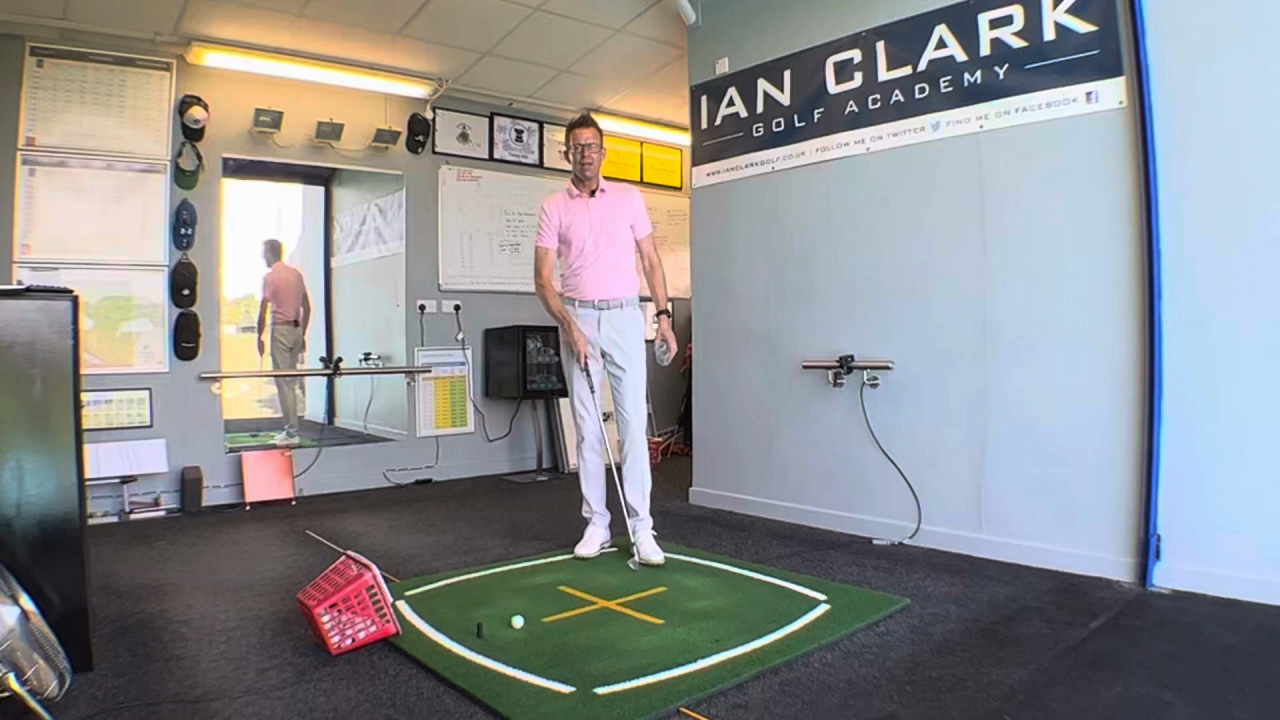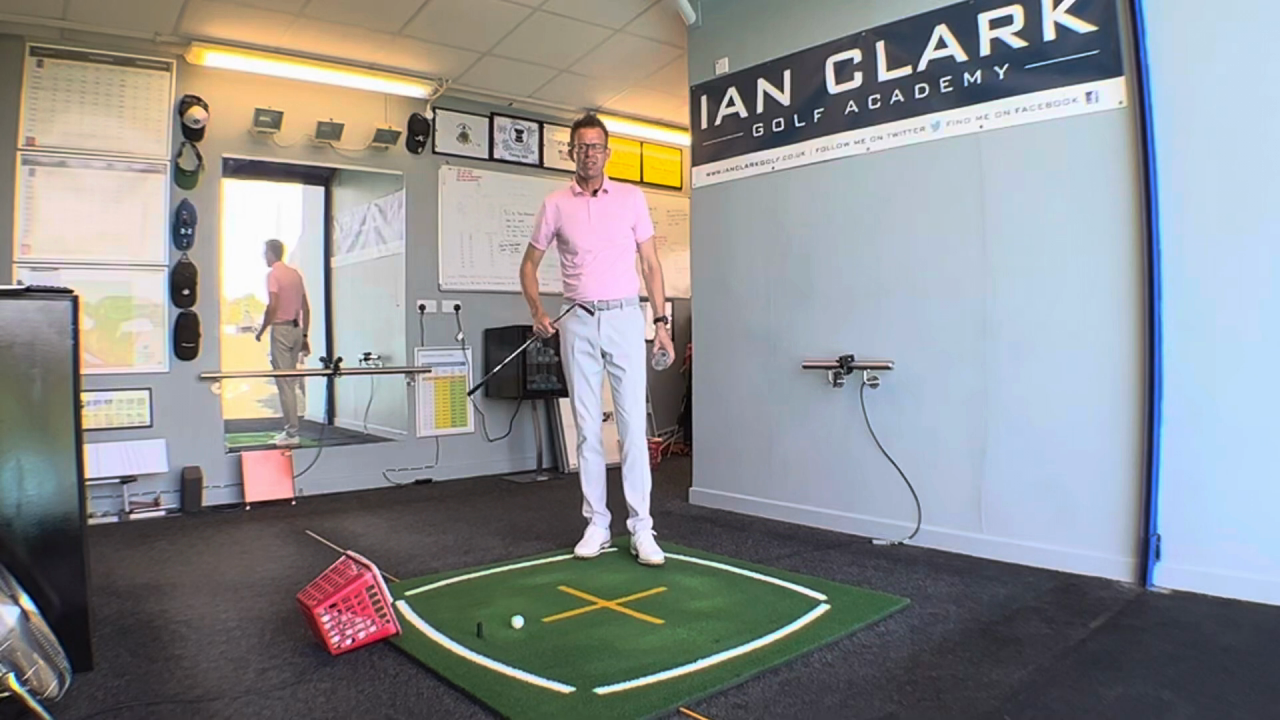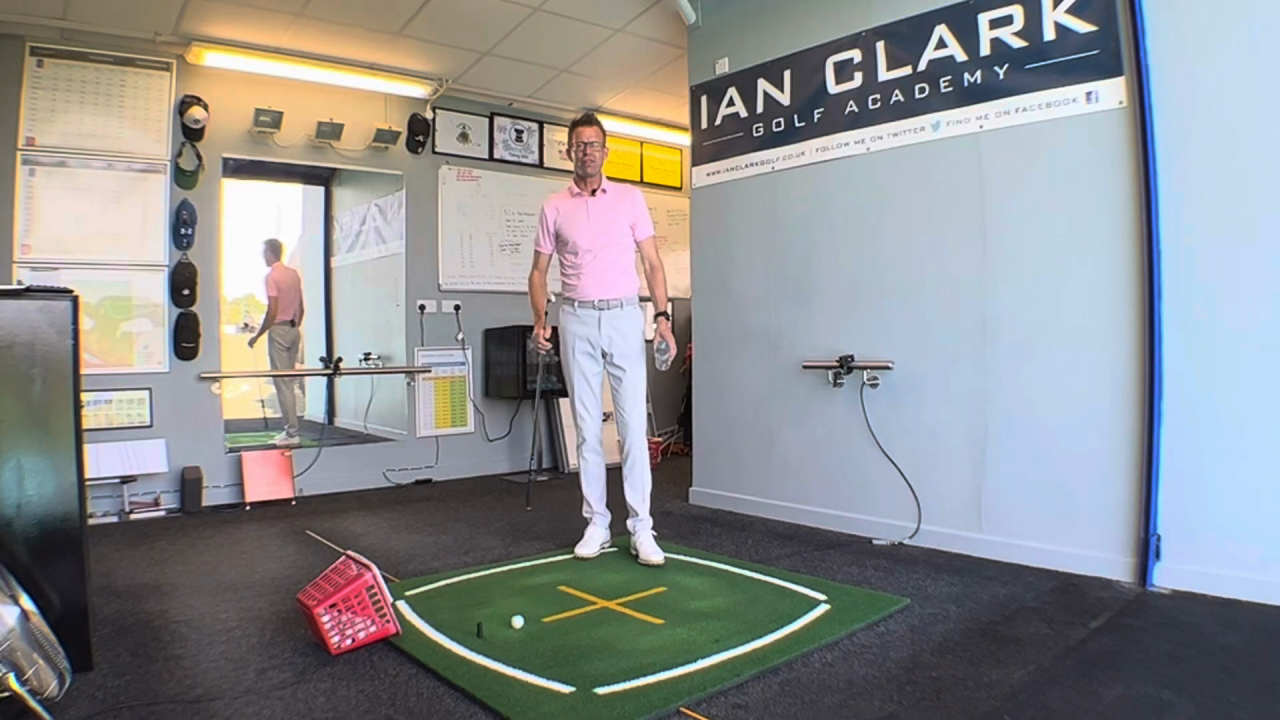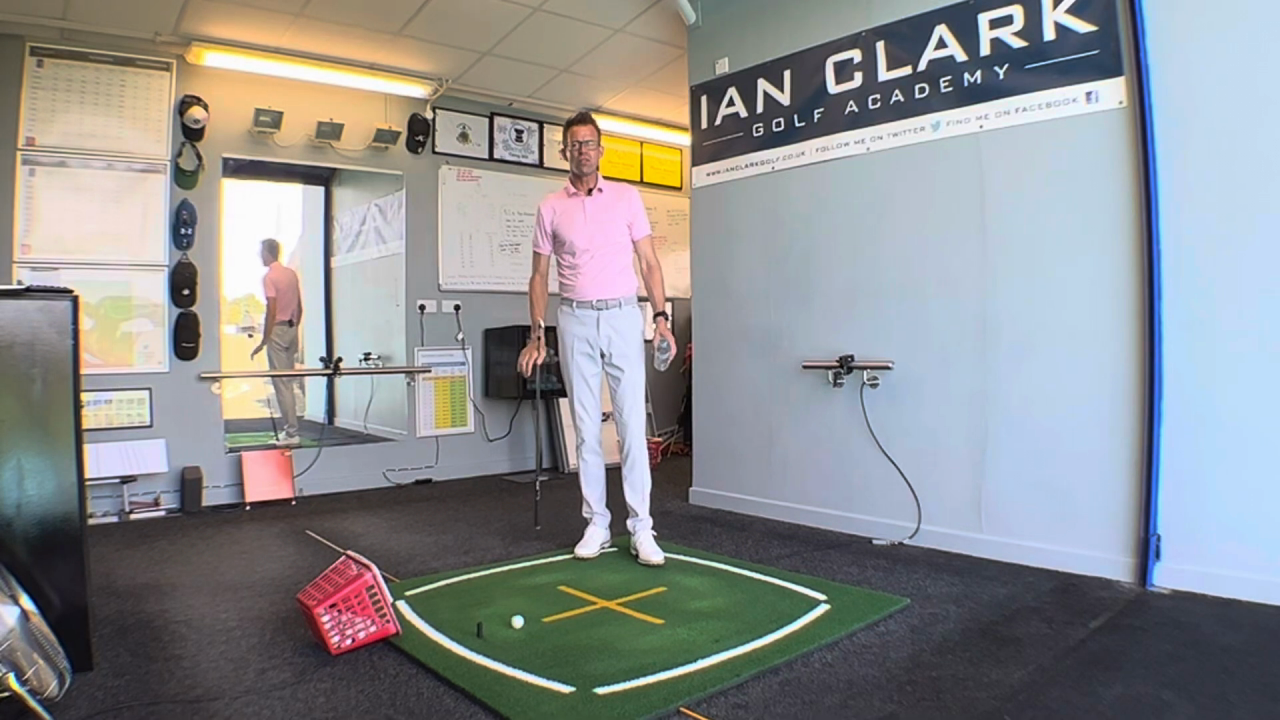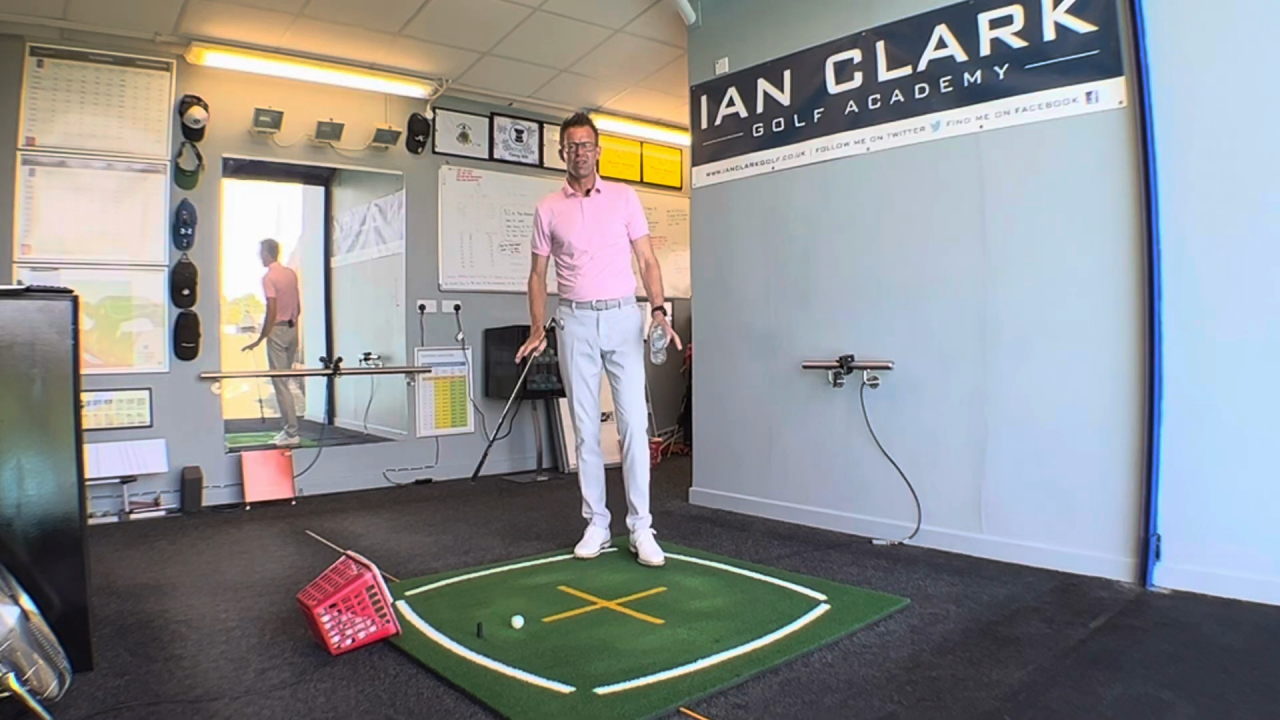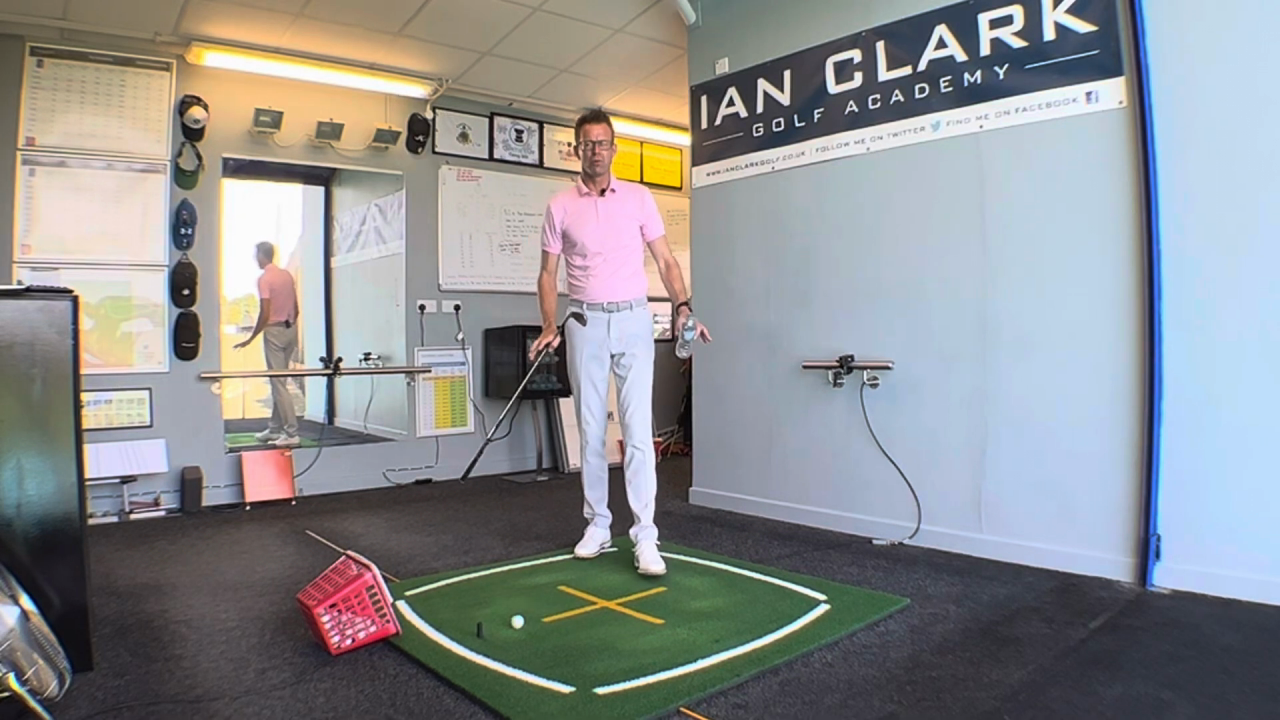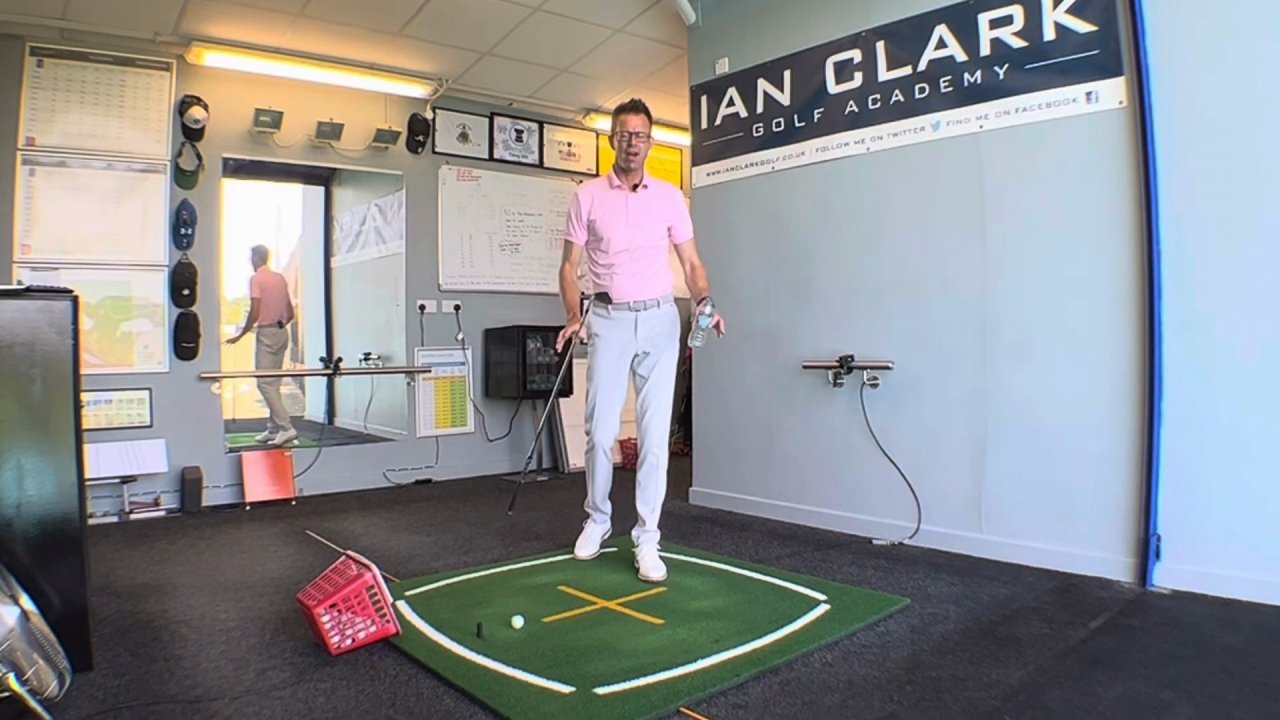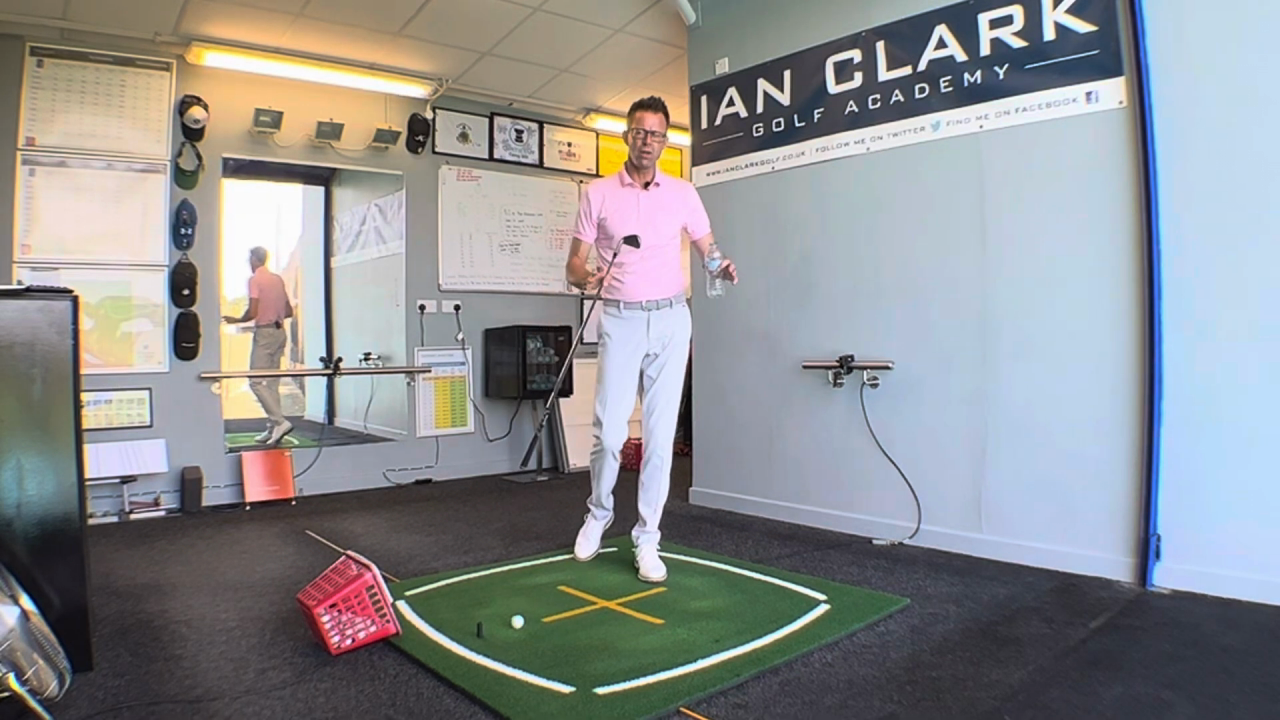
dt=0.5s
person 1, frame 1
left shoulder: (628, 197)
right shoulder: (553, 207)
left elbow: (650, 260)
right elbow: (543, 277)
left wrist: (663, 314)
right wrist: (570, 327)
left hip: (625, 316)
right hip: (576, 321)
left knee: (633, 423)
right knee: (587, 427)
left ankle: (640, 526)
right ankle: (596, 523)
person 1, frame 2
left shoulder: (632, 197)
right shoulder: (554, 204)
left elbow: (651, 263)
right elbow: (530, 263)
left wrist: (661, 320)
right wrist: (537, 310)
left hip: (625, 317)
right hip: (577, 322)
left knee: (633, 422)
right knee: (587, 425)
left ankle: (641, 527)
right ankle: (596, 523)
person 1, frame 3
left shoulder: (630, 198)
right shoulder: (553, 207)
left elbow: (651, 262)
right elbow: (539, 271)
left wrist: (662, 316)
right wrist: (540, 320)
left hip: (624, 317)
right hip: (577, 321)
left knee: (633, 423)
right knee: (586, 426)
left ankle: (640, 527)
right ankle: (597, 523)
person 1, frame 4
left shoulder: (627, 197)
right shoulder: (550, 207)
left elbow: (649, 262)
right elbow: (539, 275)
left wrist: (661, 316)
right wrist: (536, 334)
left hip: (623, 317)
right hip: (576, 321)
left knee: (632, 424)
right knee: (586, 427)
left ankle: (641, 527)
right ankle: (596, 523)
person 1, frame 5
left shoulder: (624, 197)
right shoulder: (547, 208)
left elbow: (647, 260)
right elbow: (538, 275)
left wrist: (659, 311)
right wrist: (537, 329)
left hip: (622, 317)
right hip: (574, 322)
left knee: (633, 422)
right knee: (585, 427)
left ankle: (640, 525)
right ankle: (596, 523)
person 1, frame 6
left shoulder: (639, 197)
right shoulder: (559, 205)
left elbow: (665, 259)
right elbow: (548, 273)
left wrist: (683, 306)
right wrist: (549, 325)
left hip: (633, 319)
right hip: (585, 323)
left knee: (638, 429)
right knee: (591, 431)
left ankle: (645, 537)
right ankle: (597, 524)
person 1, frame 7
left shoulder: (670, 195)
right shoulder: (587, 195)
left elbow: (690, 262)
right elbow: (570, 265)
left wrist: (705, 303)
right wrist: (574, 315)
left hip: (659, 320)
right hip: (609, 322)
left knee: (654, 434)
right knee: (600, 431)
left ankle: (646, 540)
right ankle: (598, 518)
person 1, frame 8
left shoulder: (682, 193)
right shoulder: (597, 193)
left elbow: (709, 251)
right elbow: (574, 263)
left wrist: (724, 269)
right wrist: (586, 277)
left hip: (670, 320)
right hip: (620, 321)
left knee: (659, 436)
right knee: (609, 432)
left ankle: (646, 540)
right ankle: (598, 514)
person 2, frame 1
left shoulder: (271, 277)
right shoulder: (296, 273)
left elbow: (263, 312)
right elbow: (307, 307)
left wrist: (260, 338)
left hip: (281, 330)
right hip: (296, 329)
left knee: (284, 383)
right knee: (291, 382)
left ankle: (292, 433)
right ankle: (290, 429)
person 2, frame 2
left shoulder: (273, 274)
right shoulder: (295, 274)
left elbow: (273, 307)
right elbow: (306, 308)
left wrist: (261, 331)
right wrist: (304, 336)
left hip: (281, 330)
right hip: (296, 329)
left knee: (284, 382)
right knee: (290, 382)
left ankle: (292, 433)
right ankle: (290, 429)
person 2, frame 3
left shoulder: (272, 276)
right shoulder: (294, 274)
left elbow: (272, 311)
left wrist: (257, 336)
left hip: (279, 330)
right hip: (293, 330)
left knee: (282, 383)
right knee: (289, 382)
left ankle: (292, 433)
right ankle: (290, 430)
person 2, frame 4
left shoulder: (269, 276)
right shoulder: (291, 274)
left elbow: (271, 312)
left wrist: (263, 342)
left hip: (278, 331)
right hip: (292, 330)
left knee: (281, 384)
right knee: (288, 383)
left ankle: (292, 433)
right ankle: (289, 429)
person 2, frame 5
left shoulder: (269, 277)
right shoulder: (291, 274)
left elbow: (271, 312)
left wrist: (259, 340)
left hip: (277, 331)
right hip: (292, 330)
left knee: (280, 384)
right knee: (284, 383)
left ankle: (292, 433)
right ankle: (288, 429)
person 2, frame 6
left shoulder: (265, 278)
right shoulder: (287, 275)
left elbow: (265, 314)
right elbow: (296, 309)
left wrist: (251, 338)
left hip: (274, 332)
right hip: (290, 330)
left knee: (279, 384)
right knee: (278, 382)
left ankle: (291, 433)
right ankle: (275, 429)
person 2, frame 7
left shoulder: (256, 279)
right shoulder: (280, 279)
left elbow: (255, 313)
right elbow: (290, 313)
left wrist: (240, 336)
left hip: (266, 333)
right hip: (282, 332)
left knee: (264, 383)
right knee: (273, 383)
left ankle: (286, 427)
right ankle: (274, 429)
person 2, frame 8
left shoulder: (255, 279)
right shoulder: (278, 279)
left elbow: (253, 312)
right elbow: (289, 311)
left wrist: (237, 320)
left hip: (264, 333)
right hip: (279, 332)
left knee: (256, 381)
right knee: (272, 382)
left ankle: (280, 422)
right ankle: (272, 429)
